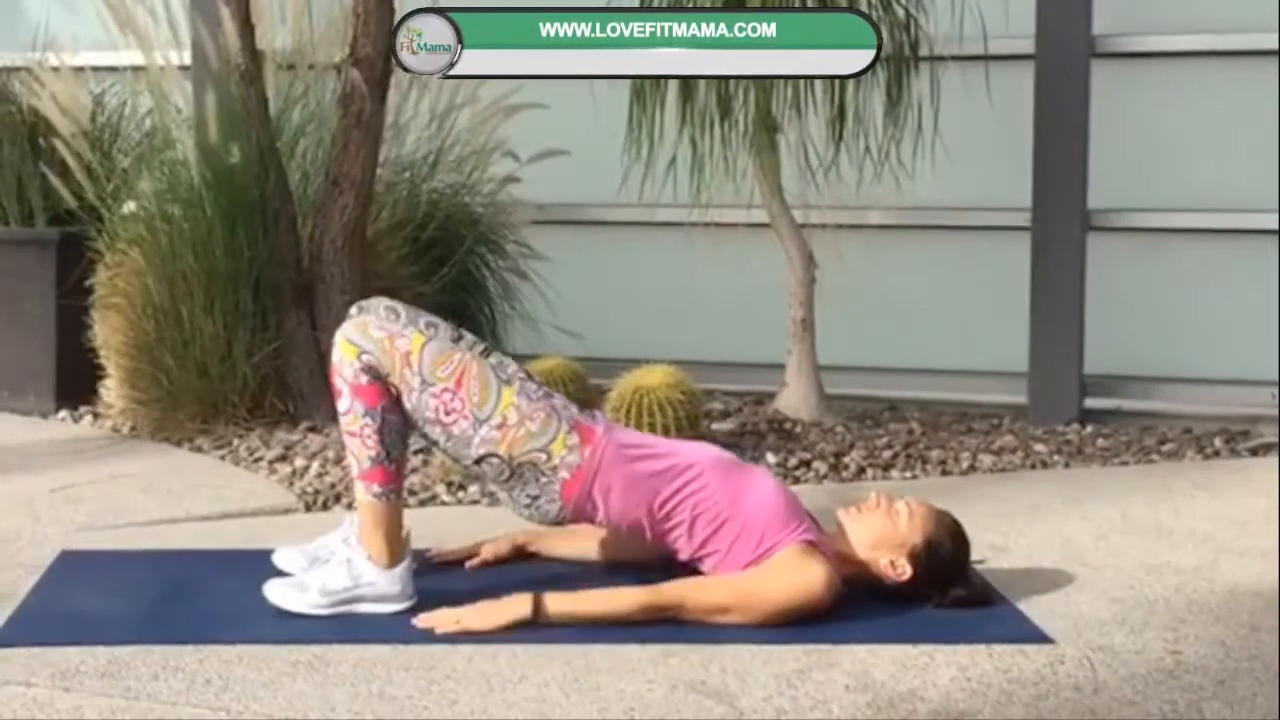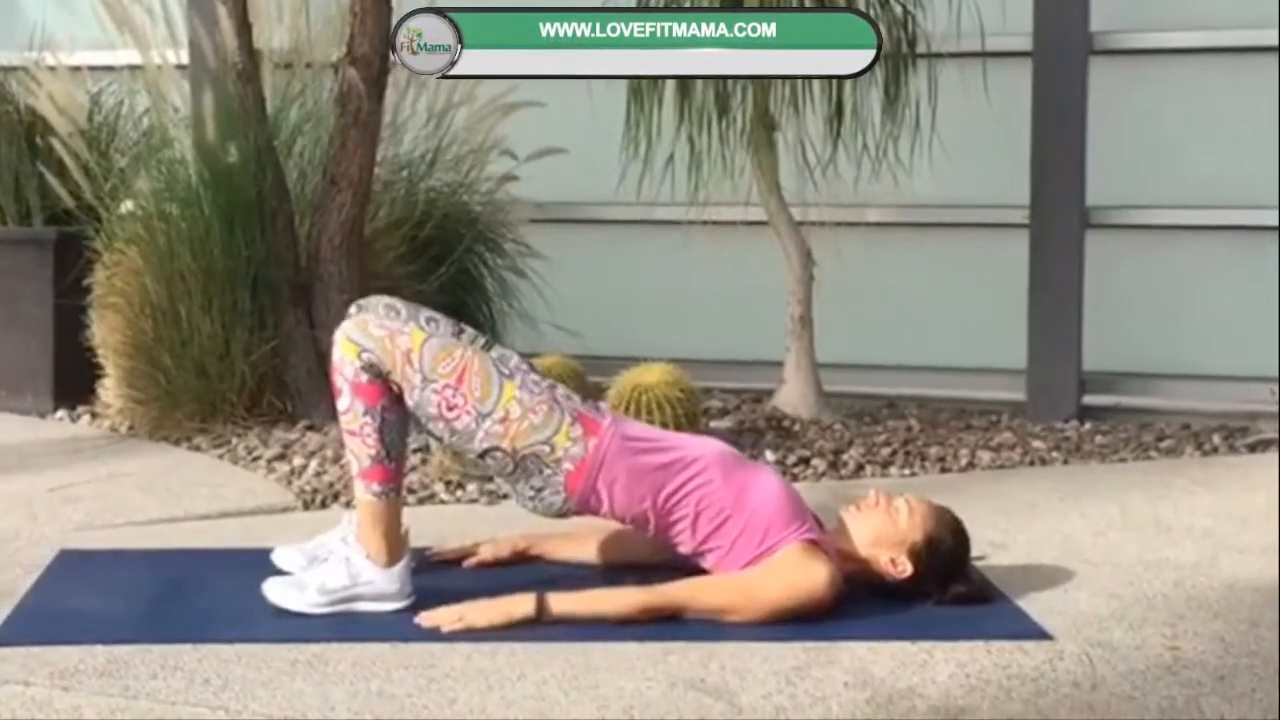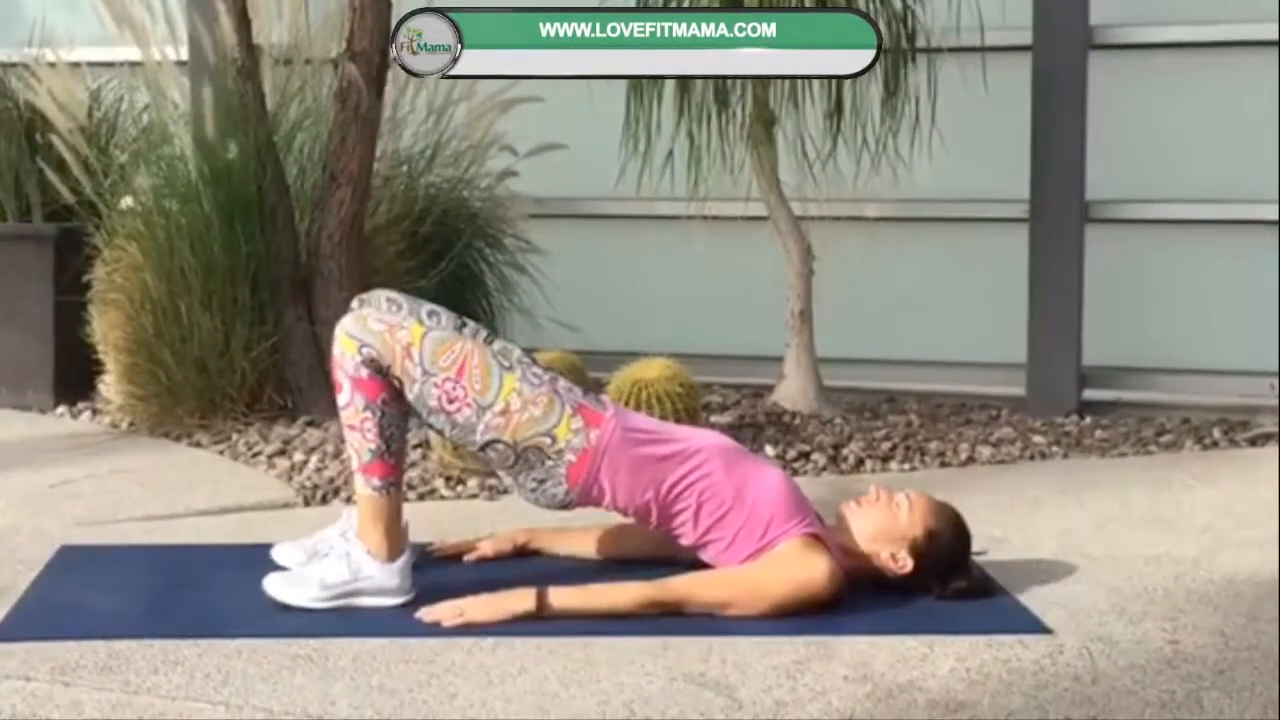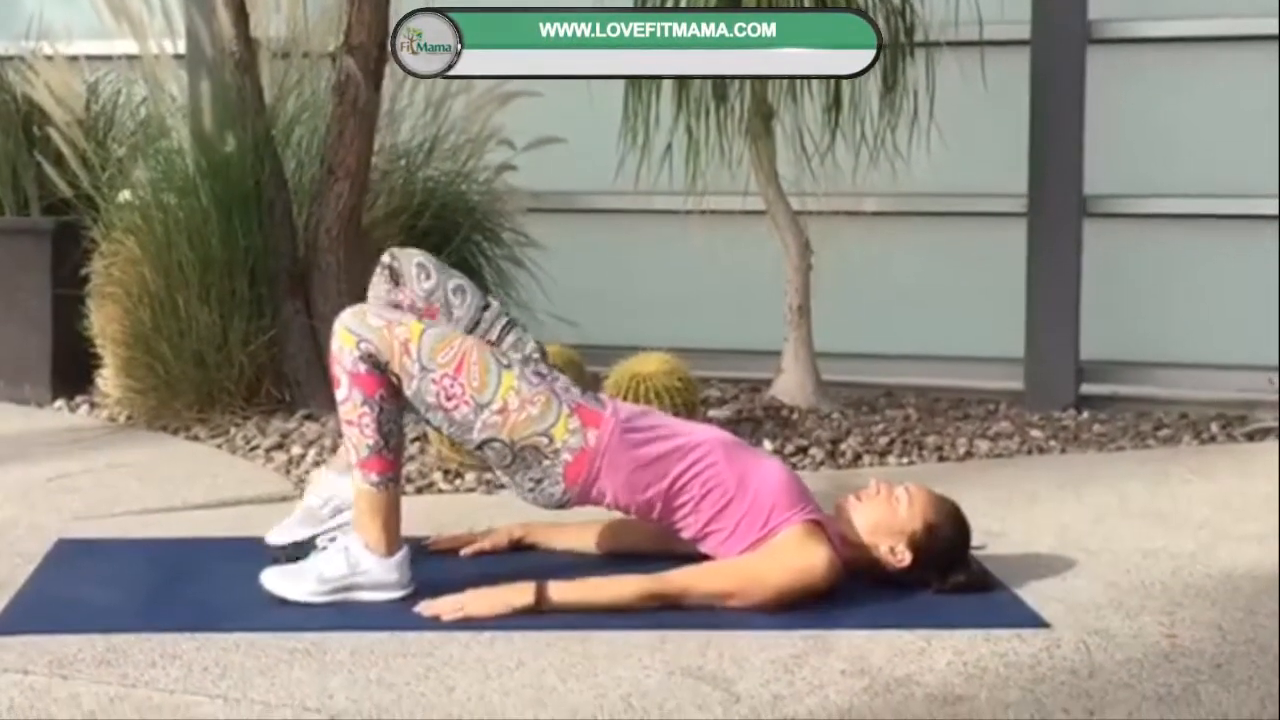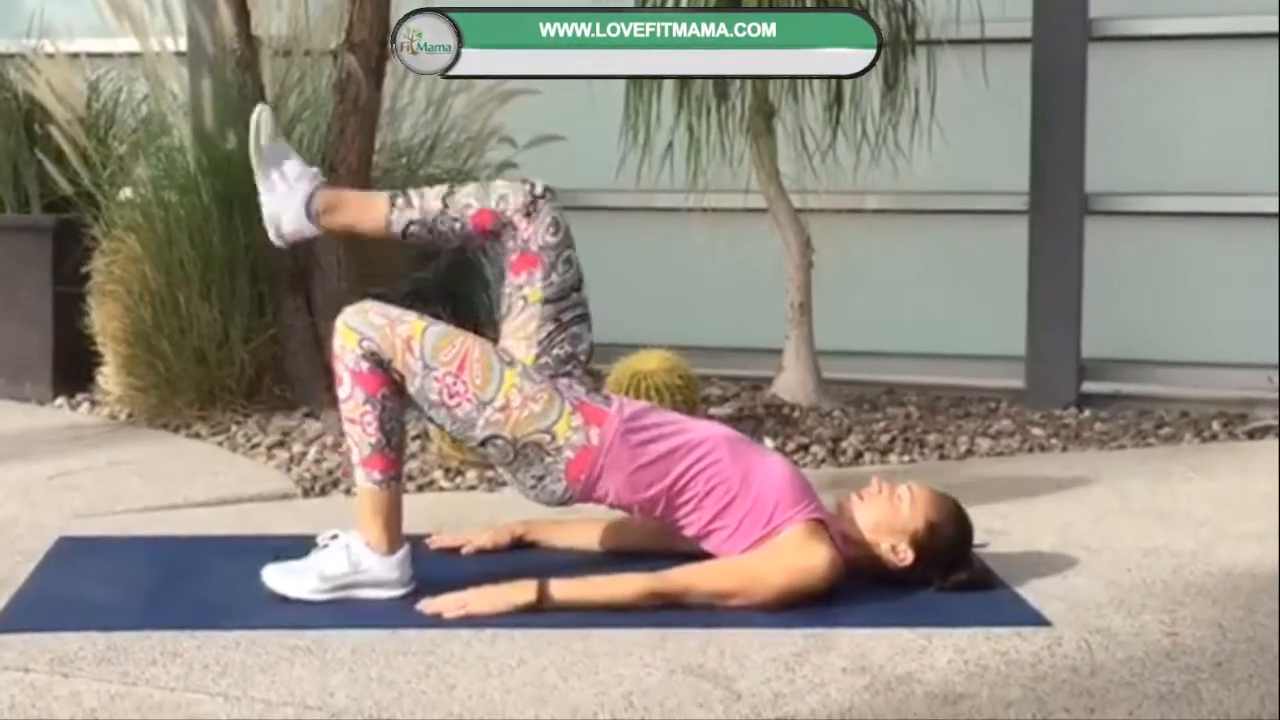
dt=0.4s
person 1, frame 1
left shoulder: (810, 579)
right shoulder: (800, 543)
left elbow: (662, 601)
left wrist: (517, 606)
right wrist: (521, 542)
left hip: (568, 465)
right hip: (584, 450)
left knee: (365, 336)
right knee: (381, 331)
left ankle: (376, 570)
right ankle: (368, 539)
person 1, frame 2
left shoulder: (811, 578)
right shoulder: (801, 543)
left elbow: (662, 601)
right elbow: (657, 537)
left wrist: (521, 605)
right wrist: (522, 544)
left hip: (572, 457)
right hip: (590, 438)
left knee: (364, 338)
right knee: (378, 321)
left ankle: (375, 568)
right ankle: (367, 535)
person 1, frame 3
left shoulder: (812, 571)
right shoulder: (802, 535)
left elbow: (663, 595)
right elbow: (659, 534)
left wrist: (522, 600)
right wrist: (524, 538)
left hip: (574, 448)
right hip: (589, 427)
left knee: (363, 335)
right knee: (378, 311)
left ankle: (375, 563)
right ankle: (366, 529)
person 1, frame 4
left shoulder: (812, 561)
right shoulder: (804, 527)
left elbow: (664, 588)
right elbow: (660, 526)
left wrist: (523, 595)
right wrist: (518, 534)
left hip: (571, 449)
right hip: (588, 423)
left knee: (361, 331)
right knee: (403, 272)
left ankle: (373, 557)
right ankle: (351, 492)
person 1, frame 5
left shoulder: (812, 559)
right shoulder: (808, 522)
left elbow: (661, 586)
right elbow: (665, 510)
left wrist: (524, 593)
right wrist: (521, 530)
left hip: (570, 445)
right hip: (587, 422)
left knee: (365, 329)
right knee: (530, 205)
left ankle: (374, 554)
right ankle: (312, 206)
